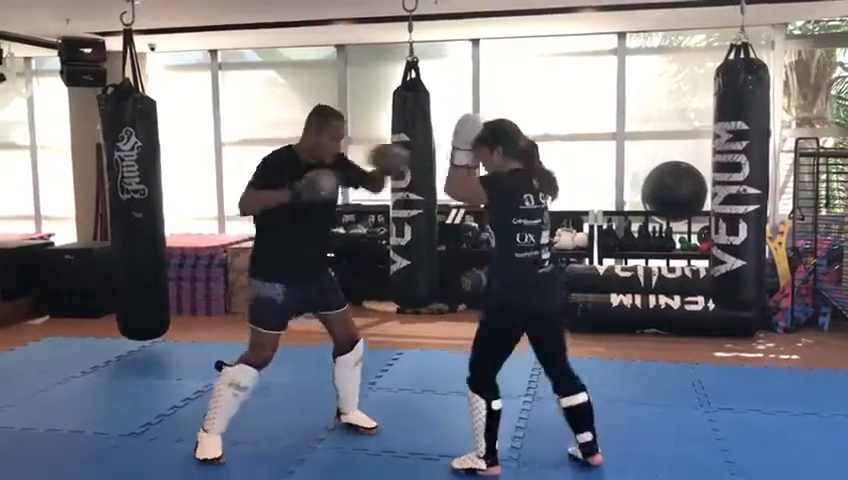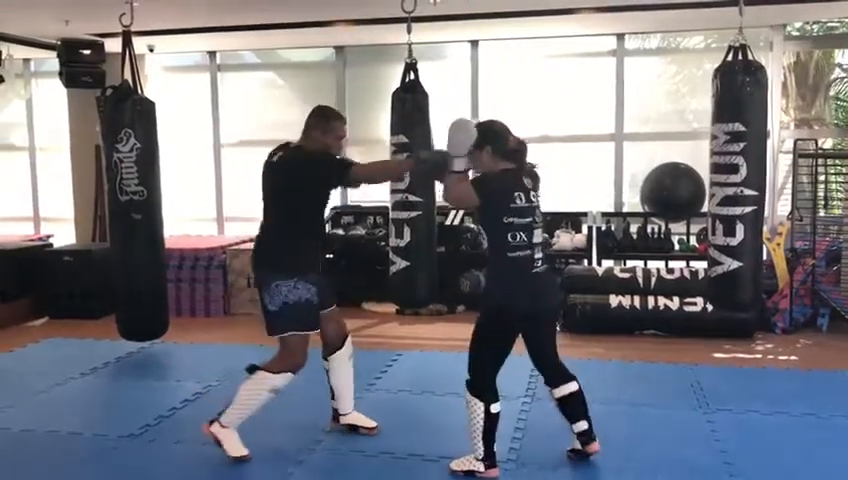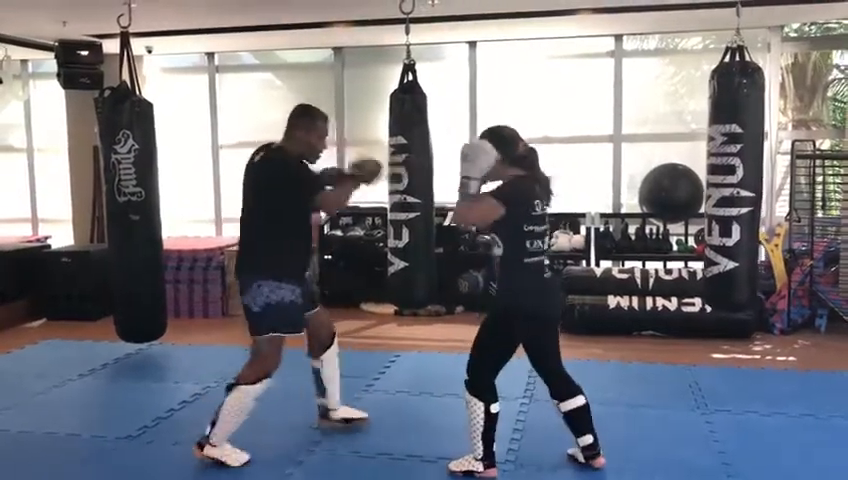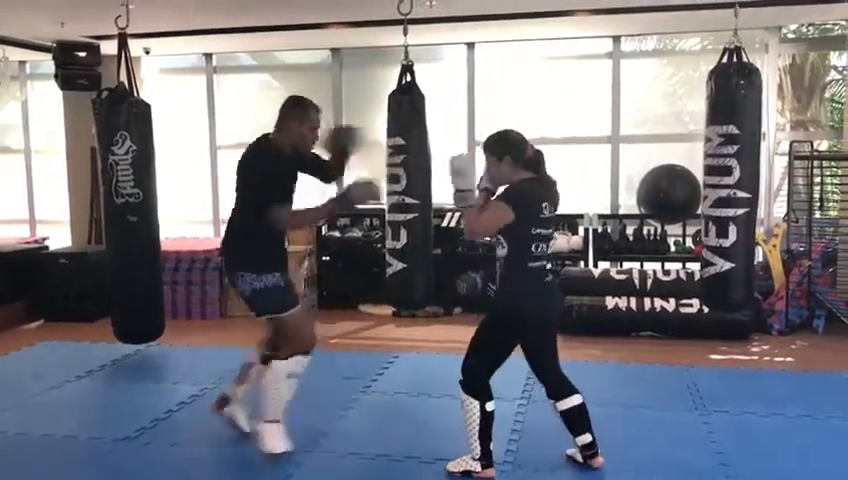
dt=0.2s
person 1, frame 1
left shoulder: (334, 163)
right shoulder: (277, 162)
left elbow: (373, 183)
right elbow: (246, 205)
left wrist: (385, 169)
right wrist: (297, 192)
left hip: (312, 269)
right hip: (274, 276)
left knee: (349, 338)
right knee: (259, 356)
left ankle: (348, 411)
right ankle: (210, 434)
person 1, frame 2
left shoulder: (283, 157)
right shoulder: (311, 163)
right elbow: (365, 174)
left hip: (298, 267)
right hip: (283, 271)
left knee: (336, 335)
right knee: (292, 358)
left ankle: (344, 412)
right ankle: (225, 425)
person 1, frame 3
left shoulder: (269, 158)
right shoulder: (285, 165)
left elbow: (299, 201)
right elbow: (329, 204)
left wrist: (348, 175)
right wrist: (355, 177)
left hip: (282, 270)
right hip: (268, 274)
left knee: (324, 333)
right knee: (265, 362)
left ankle: (331, 408)
right ankle: (214, 441)
person 1, frame 4
left shoulder: (287, 152)
right shoulder: (263, 160)
left elbow: (326, 172)
right elbow: (284, 221)
left wrist: (340, 155)
right wrist: (345, 200)
left hip: (266, 258)
right hip: (251, 263)
left knee: (282, 337)
right knee: (302, 339)
left ankle: (232, 402)
right ankle: (270, 422)
person 2, frame 1
left shoulder: (502, 185)
right shoulder: (538, 180)
left elbow: (453, 189)
left wrist: (462, 149)
left hip: (510, 297)
right hip: (547, 293)
left knee: (481, 375)
right knee: (559, 368)
left ankle: (486, 459)
right ankle: (589, 448)
person 2, frame 2
left shoulder: (492, 185)
right shoulder: (526, 178)
left elbow: (451, 195)
left wrist: (457, 157)
right wrist: (464, 160)
left hip: (506, 298)
right hip: (542, 291)
left knee: (480, 376)
right knee: (550, 364)
right ankle: (587, 438)
person 2, frame 3
left shoulder: (511, 192)
right shoulder: (533, 186)
left elbow: (465, 218)
right elbow: (489, 215)
left wrist: (470, 179)
right wrist: (478, 181)
left hip: (515, 302)
right hip: (544, 297)
left knee: (479, 376)
right knee: (553, 372)
right ankle: (591, 451)
person 2, frame 4
left shoulder: (518, 194)
right shoulder: (541, 190)
left elbow: (474, 229)
right elbow: (495, 221)
left wrist: (466, 190)
right wrist: (486, 190)
left hip: (515, 304)
right hip: (543, 299)
left knee: (474, 375)
right knee: (551, 374)
right ankle: (590, 450)
